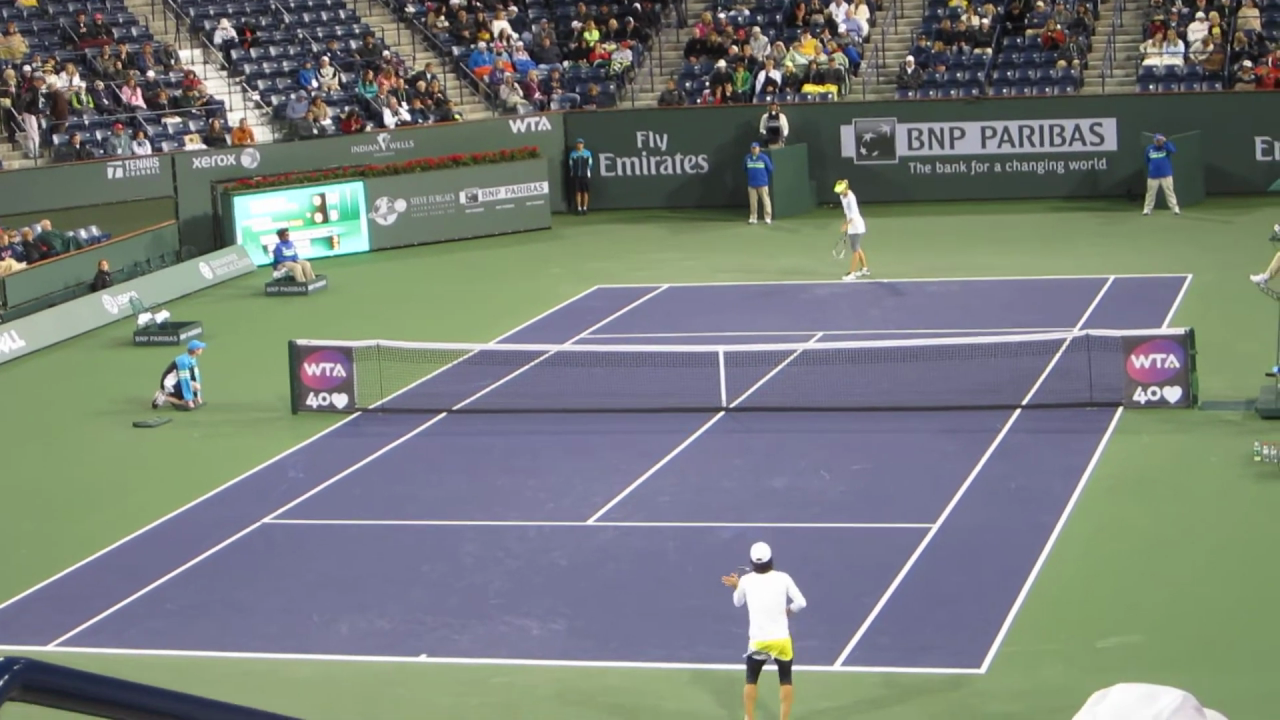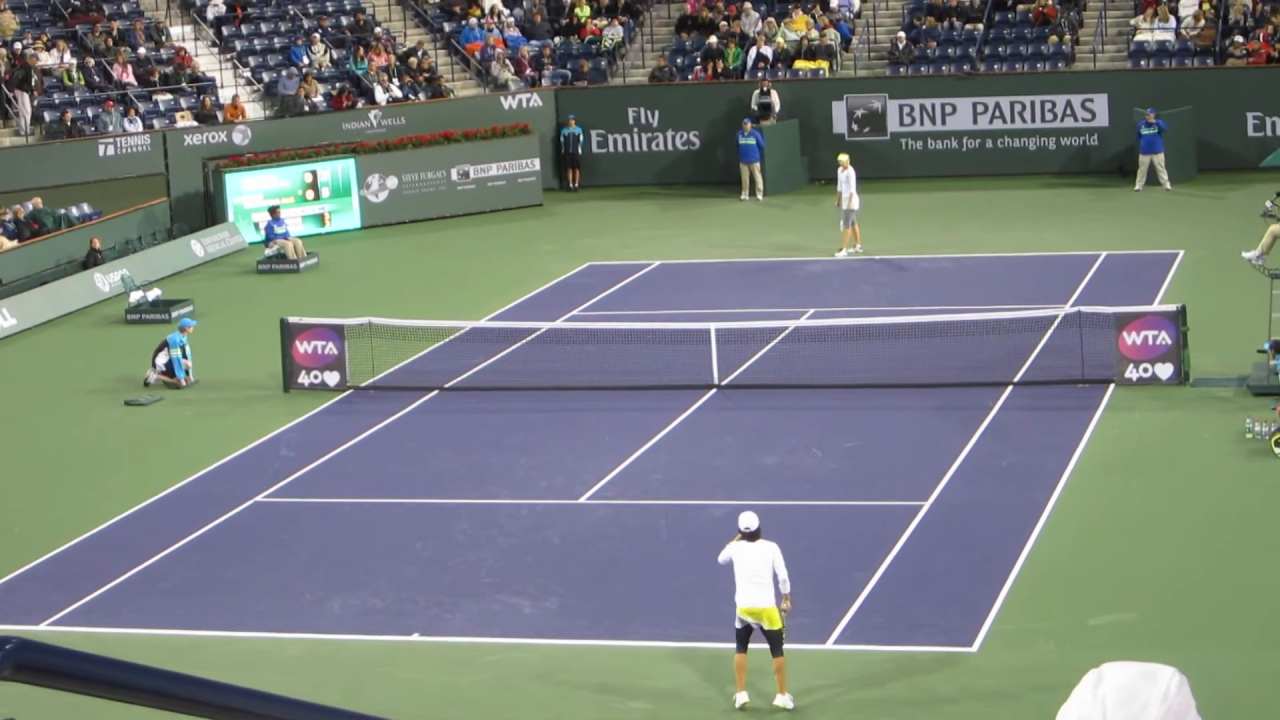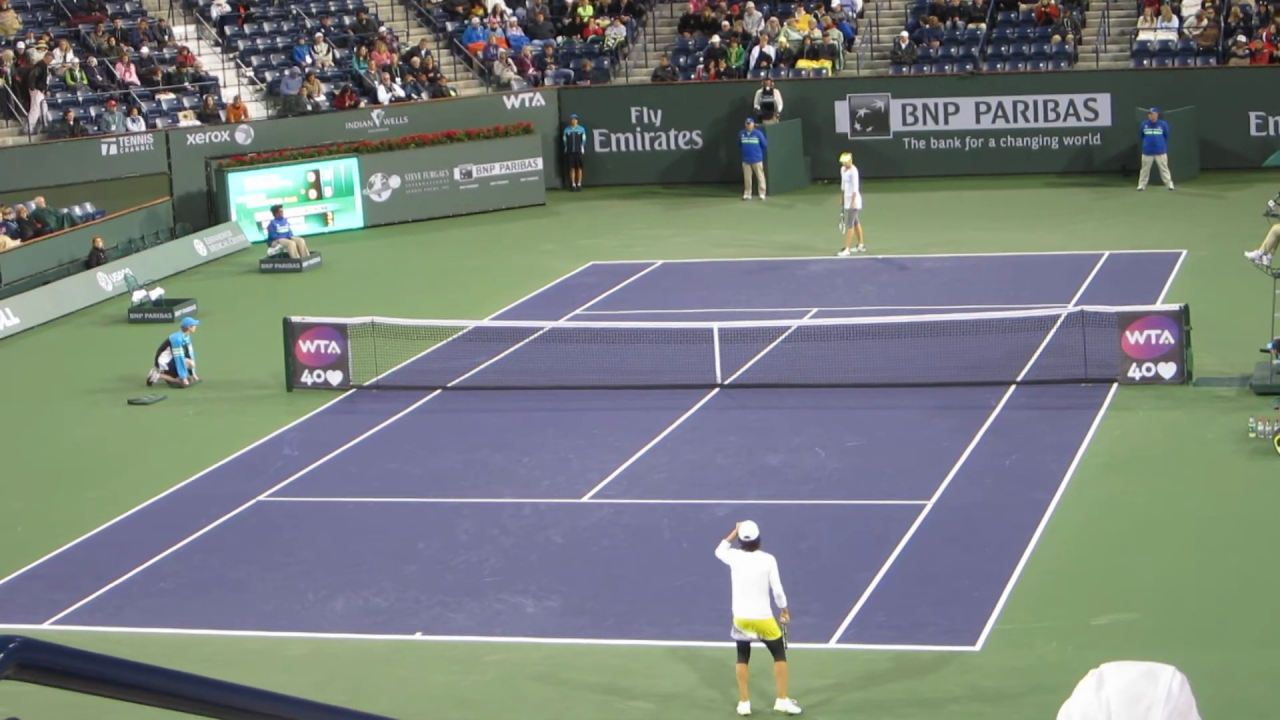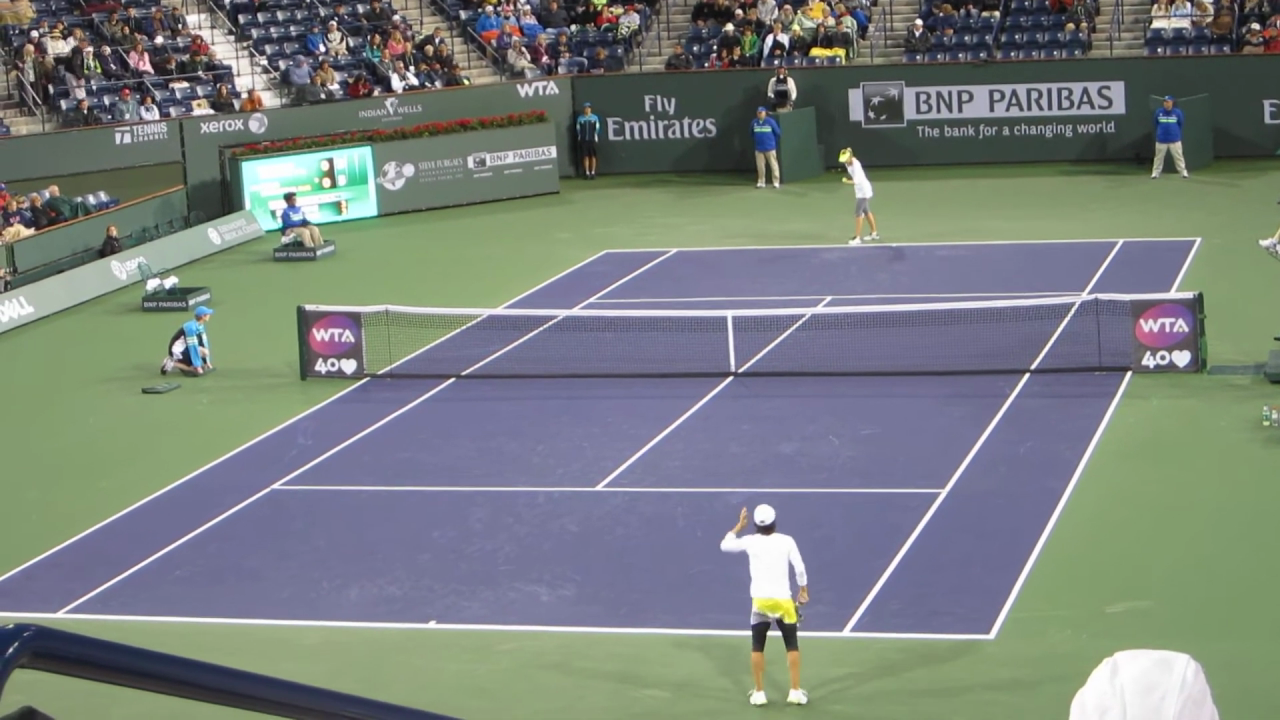
dt=1s
person 1, frame 1
left shoulder: (746, 580)
right shoulder: (783, 578)
left elbow: (738, 603)
right elbow: (801, 602)
left wrist: (737, 588)
right wrist: (789, 610)
left hip: (758, 640)
right hip: (781, 639)
left knee: (750, 680)
right knee: (786, 680)
person 1, frame 2
left shoulder: (735, 548)
right shoulder: (771, 547)
left elbow: (721, 559)
right elbow: (783, 576)
left wrist: (737, 539)
right wrist: (786, 598)
left hip: (744, 609)
right hip: (767, 608)
left knee: (741, 649)
right knee: (777, 651)
left ankle: (741, 693)
right ankle: (782, 695)
person 1, frame 3
left shoulder: (734, 557)
right shoulder: (768, 560)
left elbow: (719, 551)
right elbow: (778, 590)
left wrist: (735, 533)
right wrist: (785, 612)
left hip: (741, 618)
right hip: (763, 619)
left knee: (742, 657)
right knee: (779, 655)
left ankle: (744, 703)
right ankle: (783, 700)
person 1, frame 4
left shoulder: (749, 541)
right shoulder: (787, 541)
left elbow: (725, 545)
right elbow: (800, 569)
left wrist: (739, 525)
right wrist: (803, 590)
left hip: (761, 601)
right hip: (783, 601)
left knee: (758, 647)
right knee: (792, 646)
left ankle: (759, 692)
right ankle: (795, 691)
